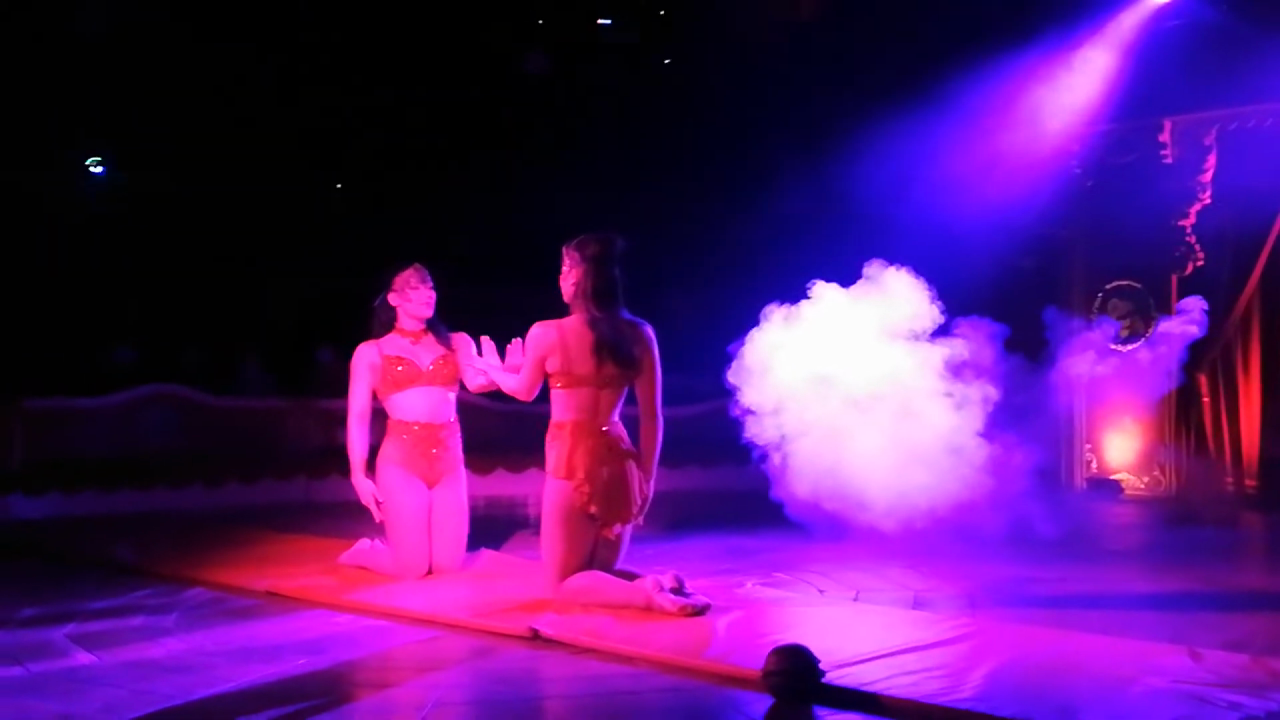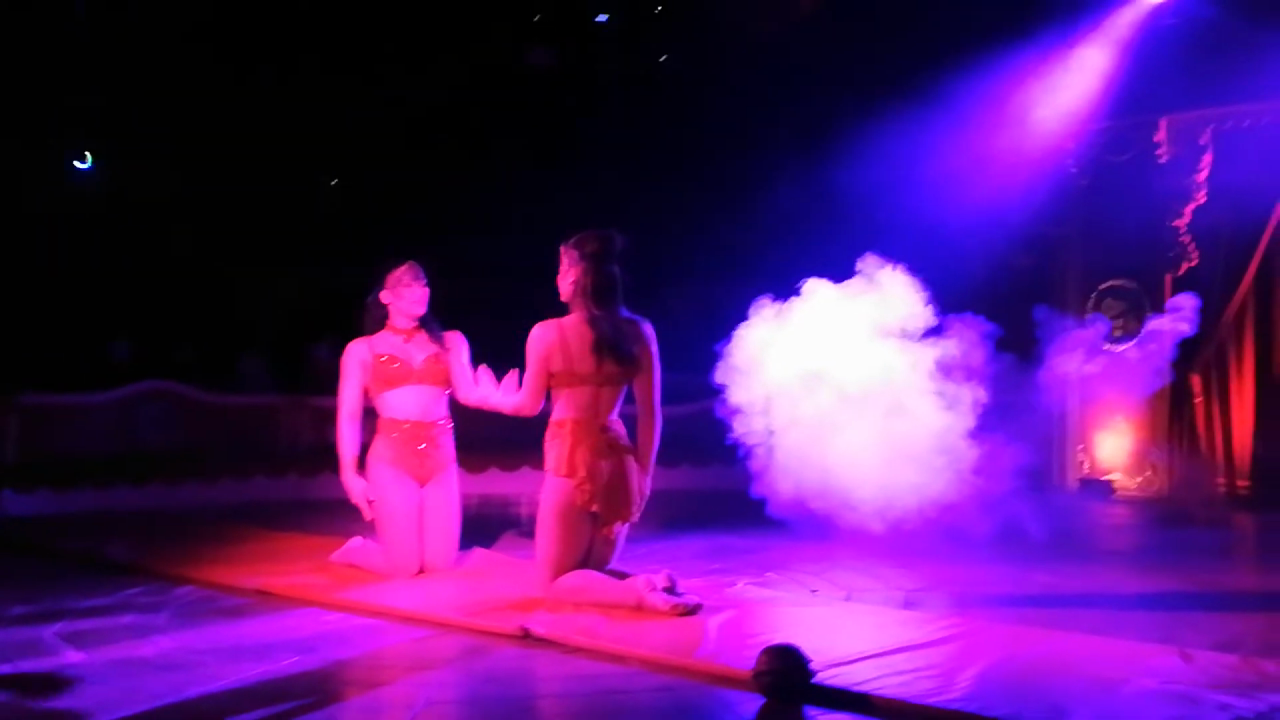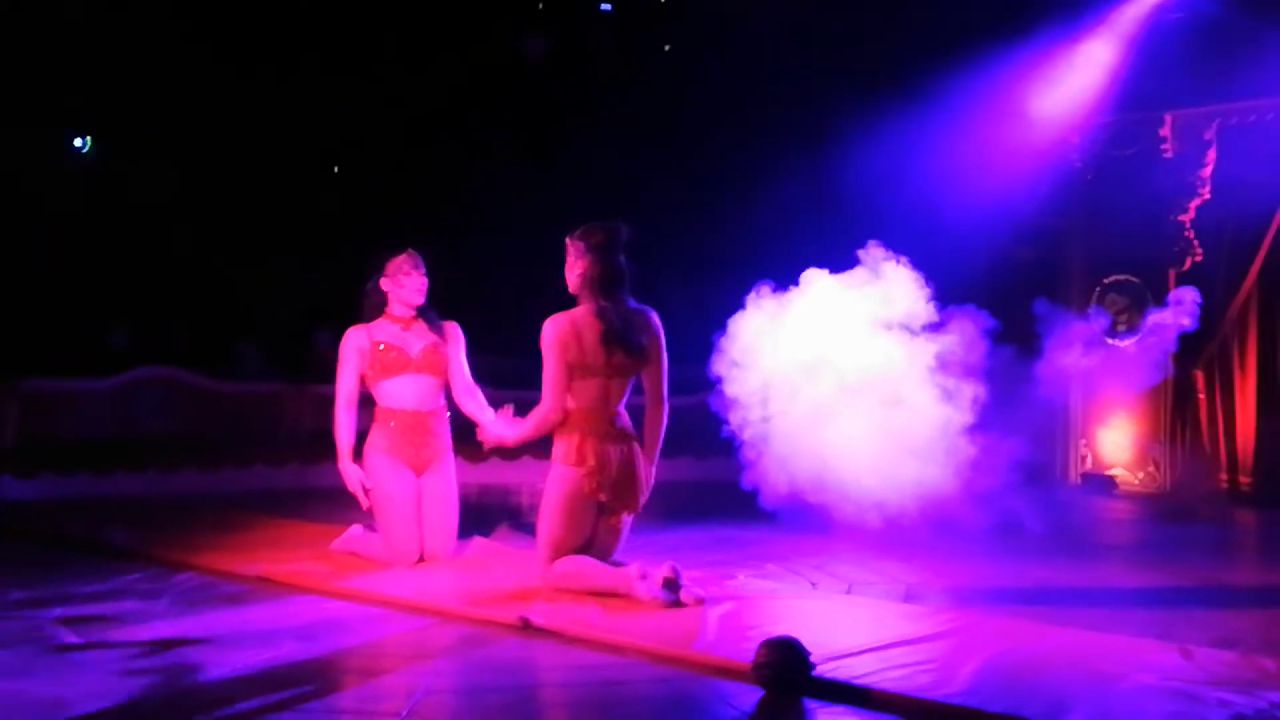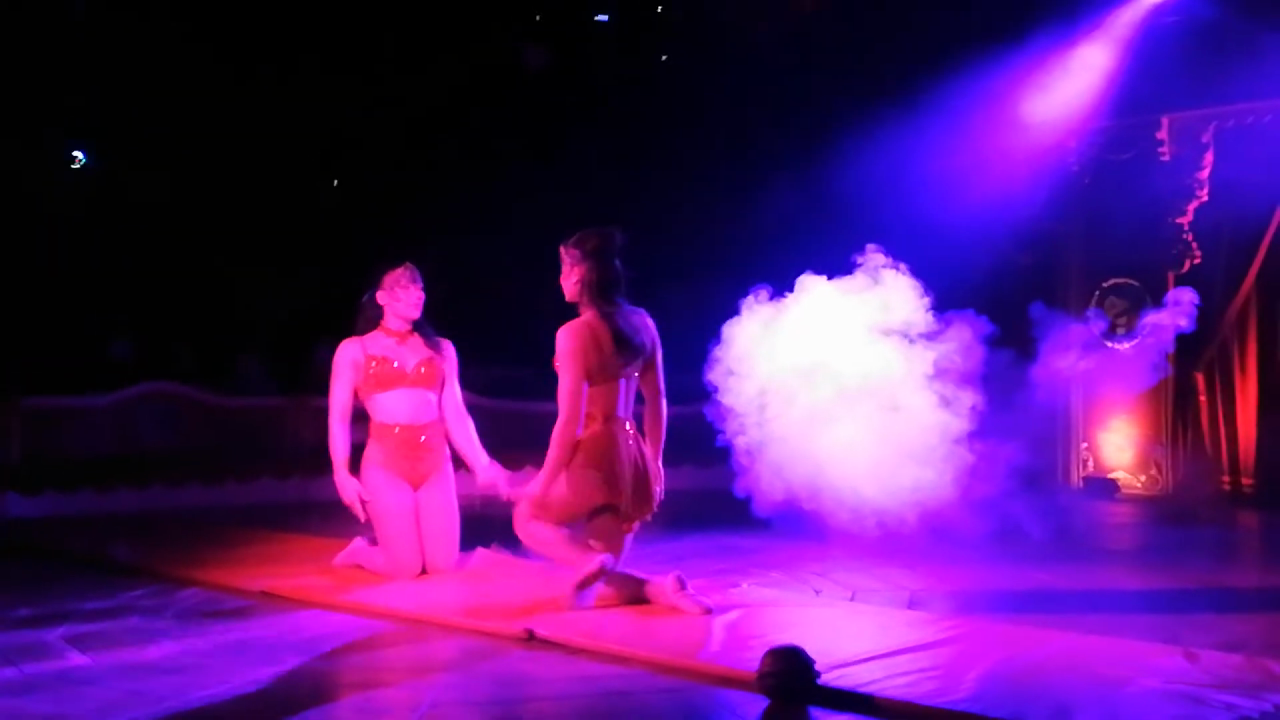
dt=0.2s
person 1, frame 1
left shoulder: (546, 334)
right shoulder: (640, 335)
left elbow: (523, 391)
right elbow: (652, 418)
left wrist: (493, 367)
right wrist: (646, 477)
left hip: (571, 463)
right hip: (619, 463)
left knee: (564, 582)
right knee: (600, 573)
left ankle: (648, 593)
right ankle: (661, 584)
person 1, frame 2
left shoulder: (548, 334)
right shoulder: (639, 332)
left elbow: (529, 405)
right elbow: (651, 415)
left wrist: (495, 395)
right wrist: (642, 474)
left hip: (571, 463)
right hip: (618, 462)
left knee: (557, 581)
right knee: (592, 571)
left ankle: (640, 593)
right ankle: (654, 584)
person 1, frame 3
left shoulder: (560, 328)
right shoulder: (646, 322)
left elbow: (552, 411)
right elbow: (659, 405)
left wrist: (507, 432)
right wrist: (647, 463)
left hip: (580, 453)
right hip: (625, 454)
left knee: (555, 565)
right knee: (588, 563)
left ankle: (634, 582)
right ankle: (655, 577)
person 1, frame 4
left shoulder: (574, 335)
right shoulder: (642, 323)
left elbow: (571, 421)
right elbow: (658, 404)
left wrist: (543, 485)
right wrist: (652, 463)
left hip: (594, 457)
right hip: (631, 460)
left knee: (529, 518)
right knee: (604, 580)
left ankle: (594, 565)
right ankle: (662, 589)
person 2, frame 1
left shoulder: (457, 343)
right shoulder: (370, 352)
left elbow: (476, 381)
right elbow: (357, 419)
right wrist: (358, 475)
left hip: (448, 459)
right hip: (400, 460)
left knee: (448, 565)
right knee: (411, 567)
left ankle: (392, 545)
right ankle: (364, 552)
person 2, frame 2
left shoulder: (449, 342)
right shoulder: (362, 349)
left elbow: (466, 389)
right elbow: (348, 416)
right wrist: (349, 472)
left hip: (439, 457)
right hip: (391, 457)
left knee: (439, 564)
right knee: (403, 566)
left ankle: (382, 545)
right ankle: (356, 551)
person 2, frame 3
left shoulder: (447, 332)
right shoulder: (360, 337)
left elbow: (463, 388)
right elbow: (345, 404)
left wrist: (492, 422)
right wrist: (346, 460)
left hip: (437, 447)
right hip: (388, 446)
left knee: (440, 552)
right knee: (403, 555)
left ankle: (384, 530)
right ankle: (357, 539)
person 2, frame 4
left shoulder: (441, 349)
right shoulder: (354, 350)
left elbow: (456, 414)
right elbow: (339, 418)
left wrist: (481, 463)
right wrist: (342, 473)
left hip: (435, 460)
right hip: (385, 462)
left knee: (444, 564)
right knee: (407, 568)
left ankle: (405, 541)
right ankle: (360, 552)
